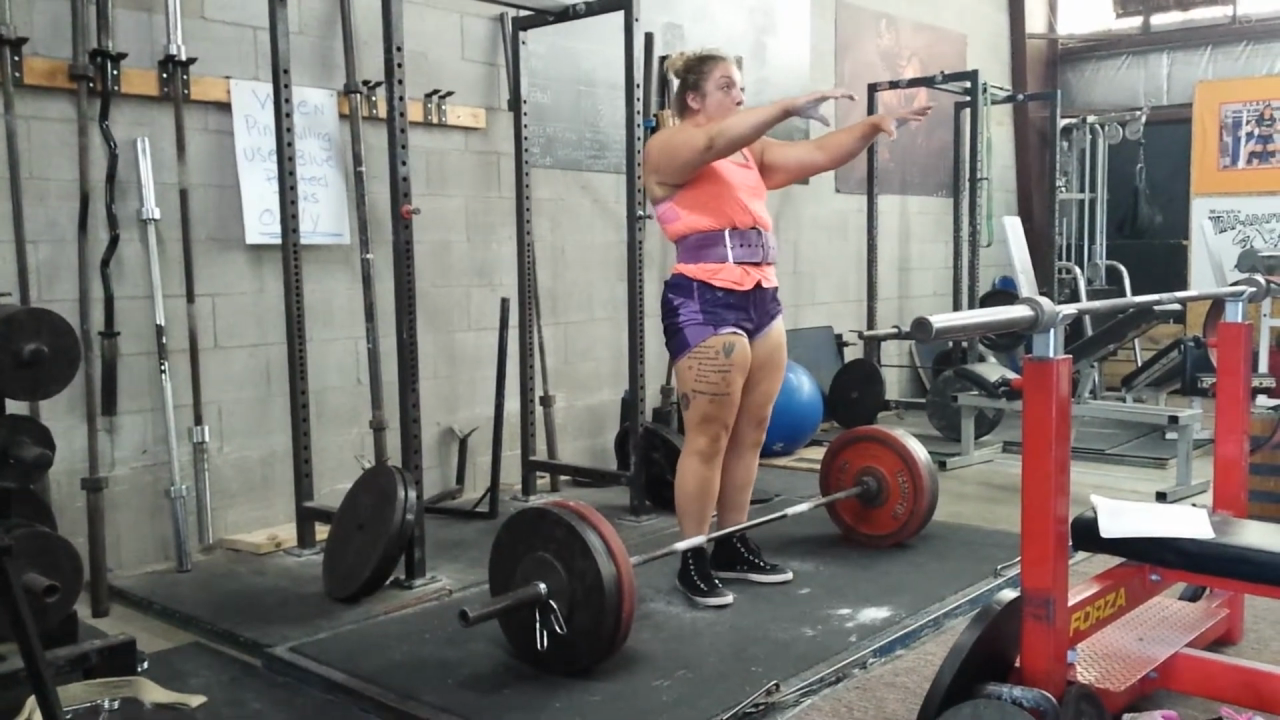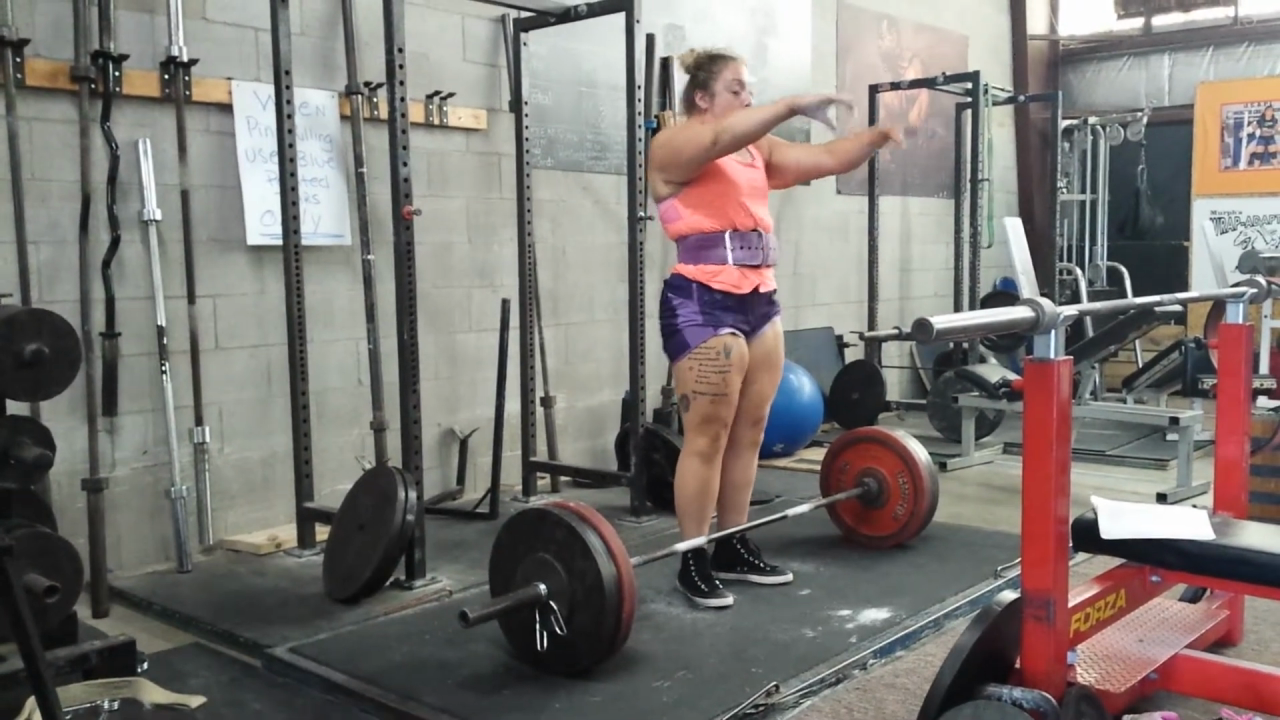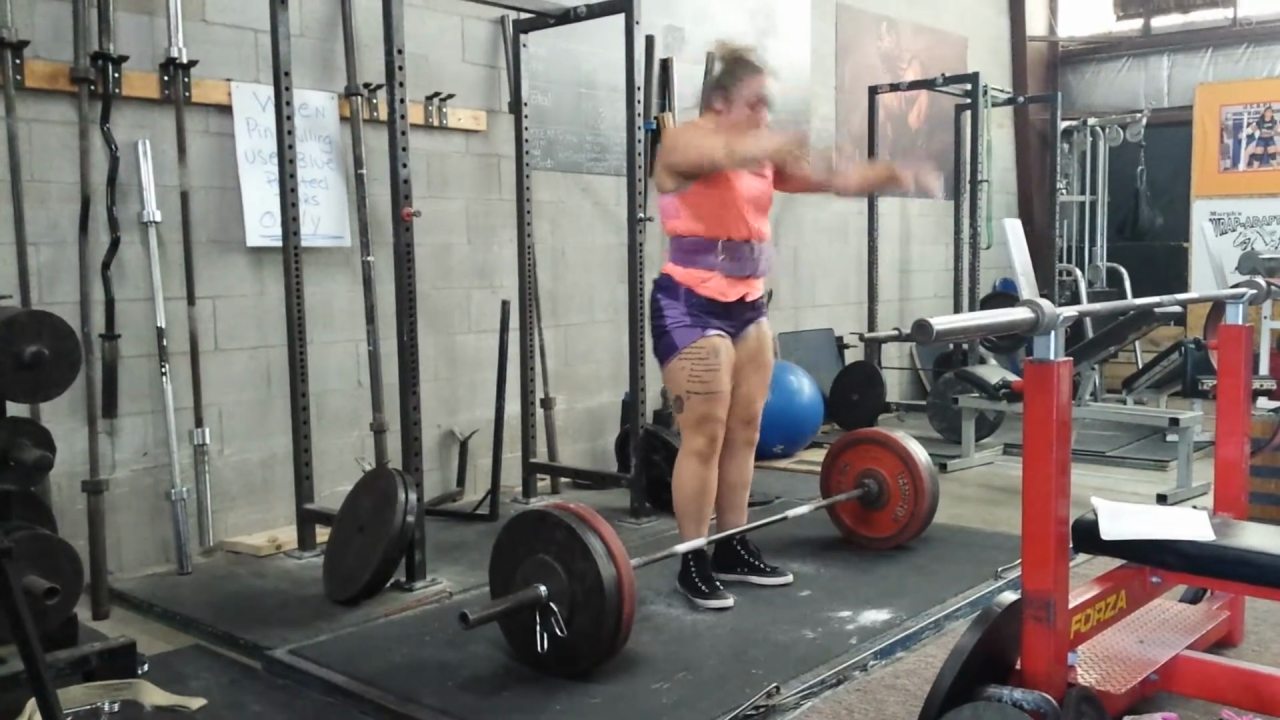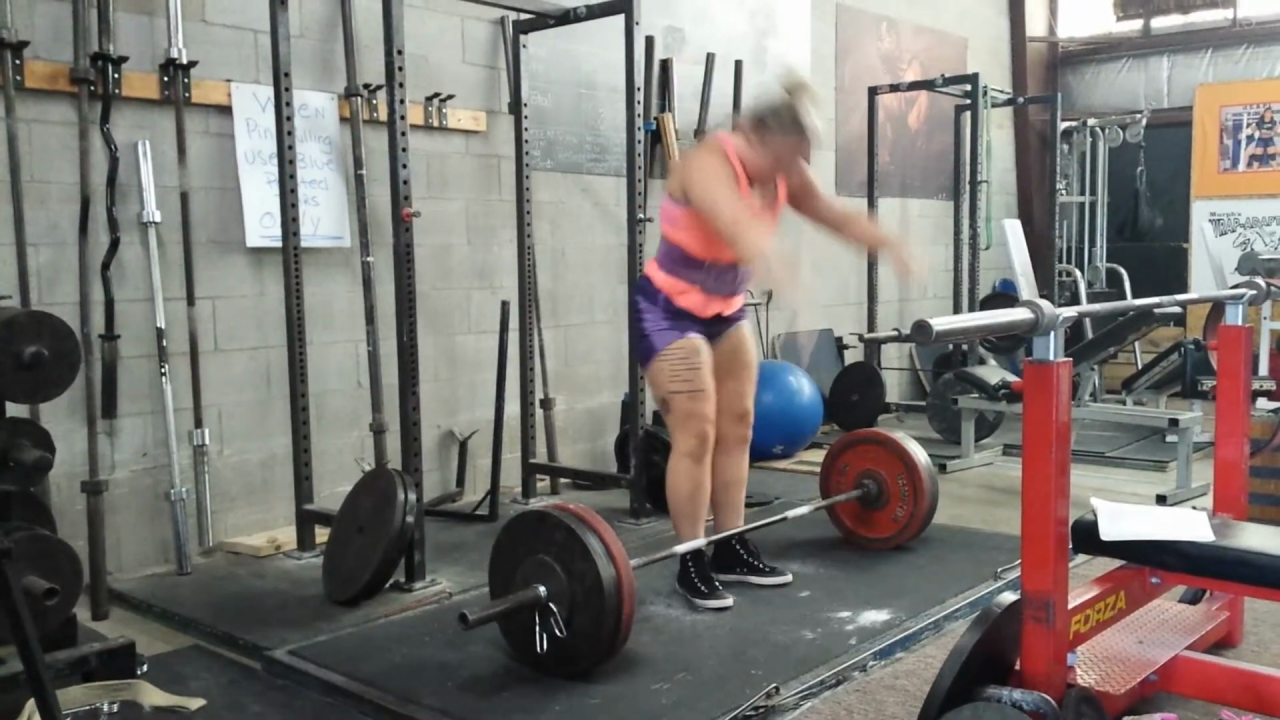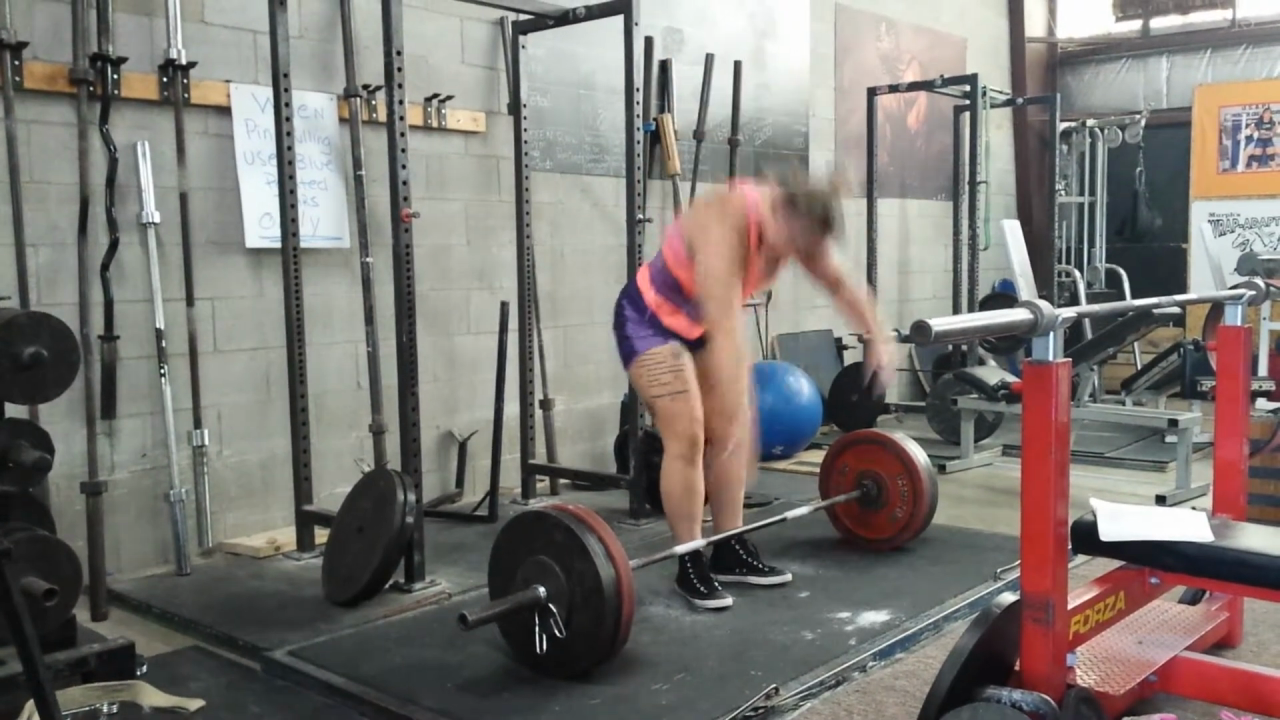
dt=0.1s
person 1, frame 1
left shoulder: (750, 150)
right shoulder: (668, 148)
left elbow: (817, 156)
right elbow: (715, 140)
left wrist: (872, 126)
right wrist: (789, 105)
left hip: (761, 300)
right hip: (704, 303)
left knee: (750, 434)
right knee: (708, 437)
left ankle: (731, 545)
right ankle: (693, 561)
person 1, frame 2
left shoulder: (756, 150)
right shoulder: (673, 145)
left elbow: (822, 160)
right elbow: (719, 138)
left wrist: (879, 135)
right wrist: (792, 106)
left hip: (756, 302)
right hip: (700, 306)
left knee: (747, 434)
right knee: (708, 438)
left ankle: (733, 546)
right ankle: (695, 560)
person 1, frame 3
left shoulder: (767, 158)
right shoulder: (686, 142)
left elbow: (835, 179)
right elbow: (730, 152)
left wrist: (894, 174)
right wrist: (793, 141)
left hip: (746, 306)
right hip: (690, 306)
left knee: (745, 431)
right knee: (703, 436)
left ankle: (733, 545)
right ankle: (695, 561)
person 1, frame 4
left shoulder: (780, 171)
right shoulder: (708, 164)
left elbow: (835, 214)
right elbow: (734, 219)
left wrist: (887, 244)
right wrist: (767, 253)
left hip: (723, 308)
right hip: (669, 311)
left knee: (737, 428)
right knee: (695, 437)
left ankle: (732, 547)
right ankle: (693, 563)
person 1, frame 5
left shoulder: (791, 225)
right shoulder: (726, 224)
left elbow: (838, 283)
right elbow: (725, 326)
left wrist: (876, 334)
right wrist: (741, 415)
left hip: (705, 328)
right hip: (652, 318)
left knee: (728, 429)
right knee: (686, 437)
left ankle: (729, 550)
right ankle: (690, 564)
